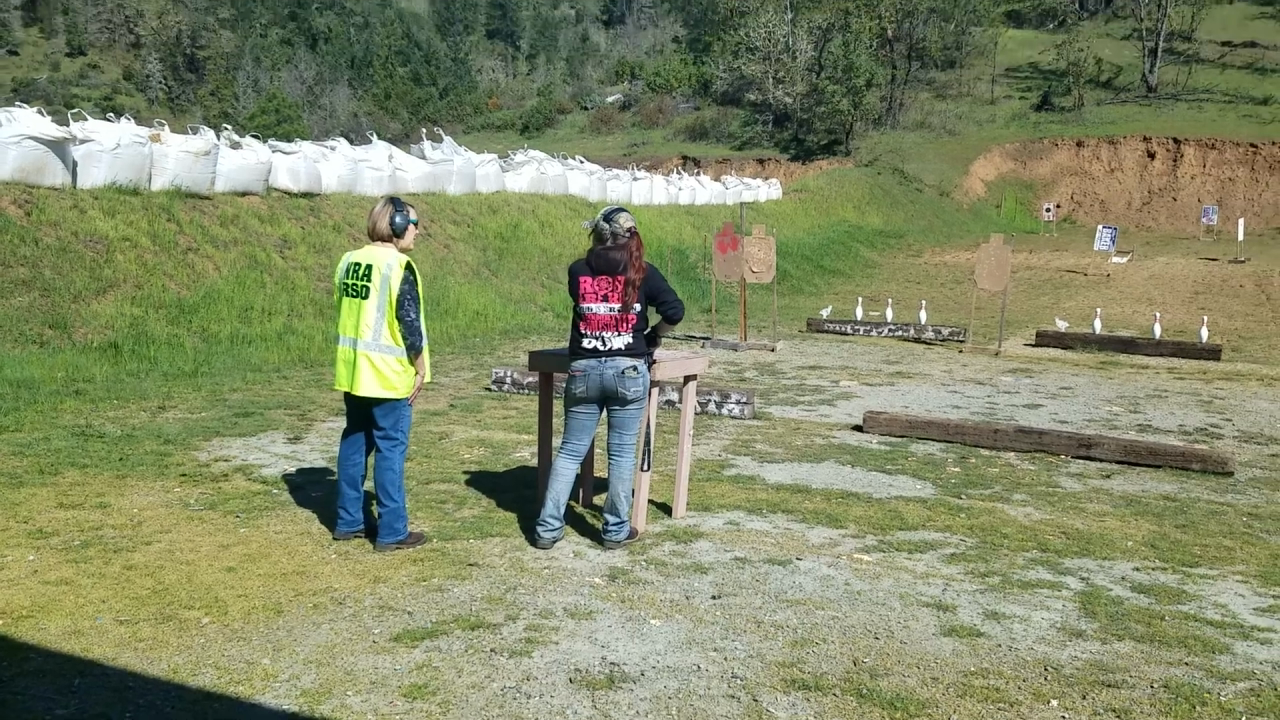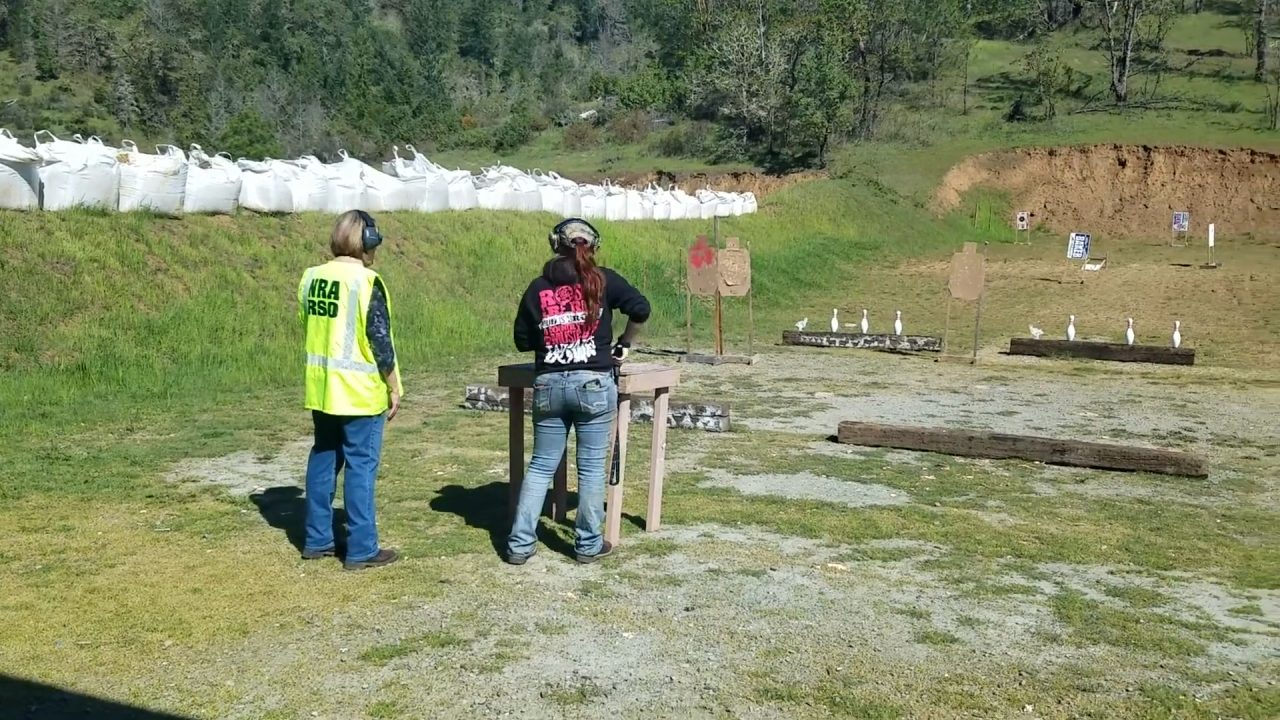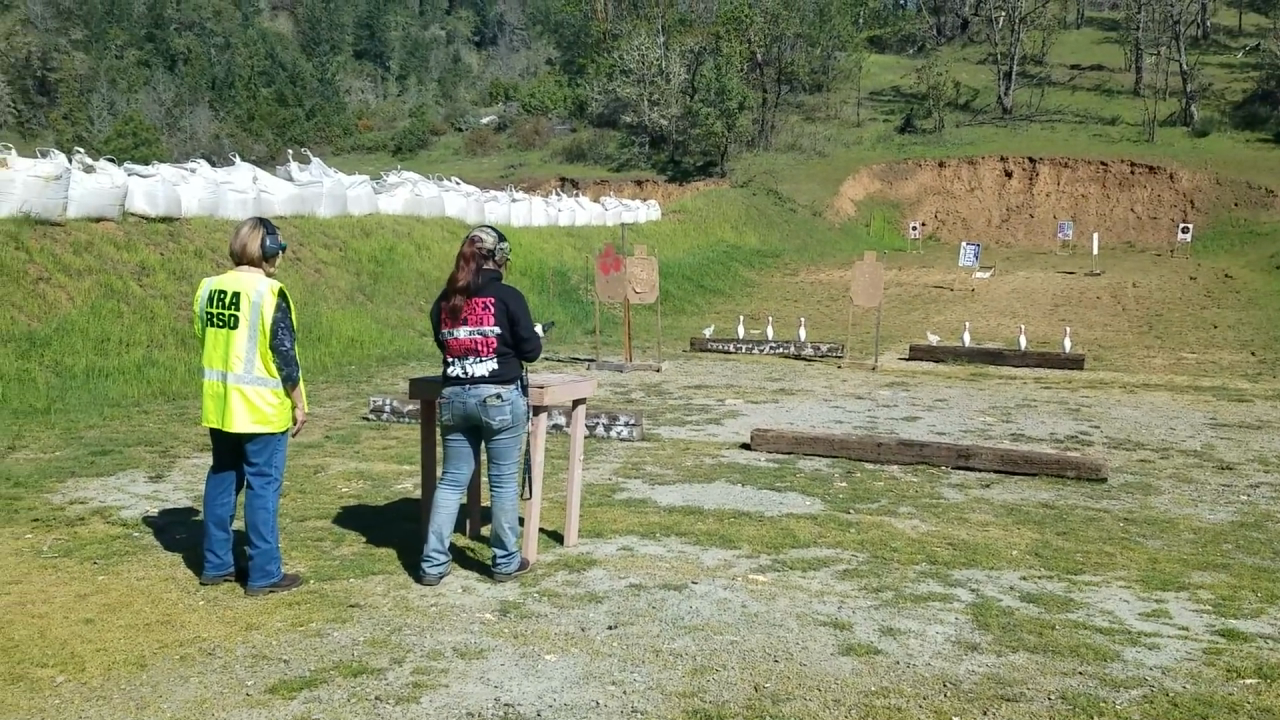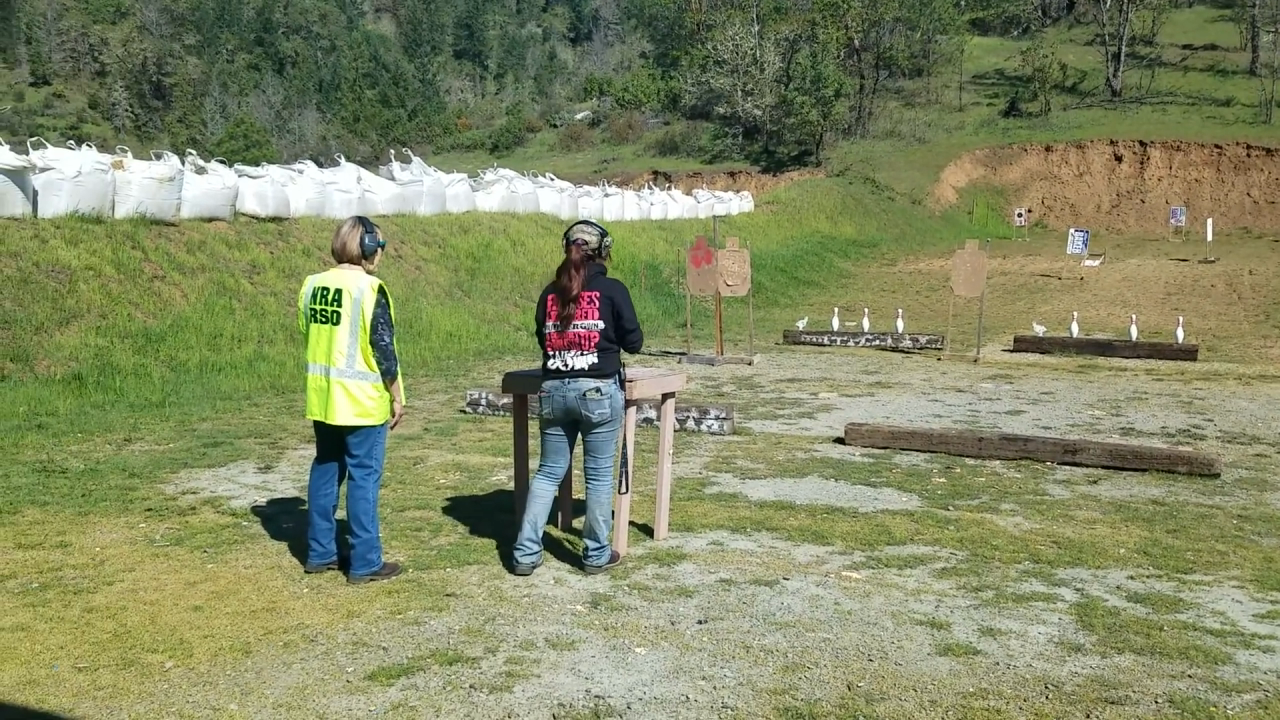
dt=1s
person 1, frame 1
left shoulder: (349, 261)
right shoulder: (399, 266)
left elbow: (345, 311)
right elbow: (410, 324)
right wrist: (420, 369)
left hip: (353, 371)
right hip: (389, 374)
left knee: (355, 442)
right knee: (390, 449)
left ankle: (348, 521)
right ankle: (392, 531)
person 1, frame 2
left shoulder: (311, 278)
right shoulder: (366, 281)
left elbow: (310, 329)
right elbow: (380, 341)
right wrist: (393, 388)
left hip: (322, 388)
right hip: (359, 392)
left knee: (323, 460)
right knee: (360, 466)
left ankle: (317, 539)
right ankle: (361, 549)
person 1, frame 3
left shoulder: (208, 288)
right shoulder: (269, 292)
left elbow: (205, 342)
right elbow: (285, 355)
right wrist: (298, 404)
left hip: (219, 405)
right hip: (261, 408)
left knee: (222, 480)
right knee: (263, 487)
left ankle: (215, 564)
right ankle: (264, 574)
person 1, frame 4
left shoulder: (312, 285)
right shoulder: (370, 288)
left elbow: (309, 337)
right elbow: (384, 349)
right wrist: (396, 397)
left hip: (323, 399)
right hip: (362, 402)
left knee: (325, 471)
right knee: (363, 478)
left ankle: (320, 553)
right ankle: (365, 563)
person 2, frame 1
left shoulder: (578, 271)
right shoulder: (642, 272)
right elbow: (674, 311)
right wrist: (653, 337)
left hip: (584, 371)
right hip: (628, 370)
left knee: (570, 451)
right knee: (622, 453)
left ankle: (547, 528)
right ankle: (616, 530)
person 2, frame 2
left shoulder: (537, 288)
right shoulder: (603, 279)
left elbow: (522, 339)
right elbow: (641, 308)
right wrist: (623, 343)
left hip: (549, 385)
right hip: (594, 384)
left knee: (541, 465)
right knee: (592, 466)
left ankle: (519, 543)
right ankle: (589, 544)
person 2, frame 3
left shoulder: (445, 299)
right shoulder: (507, 296)
right elbow: (530, 351)
right wrist: (535, 335)
left hip: (454, 397)
right hip: (500, 397)
left knee: (451, 480)
right knee: (504, 481)
left ankle: (432, 563)
right ankle: (505, 562)
person 2, frame 4
left shoulder: (550, 292)
right shoulder: (612, 290)
left elbow: (543, 341)
right elbow: (633, 343)
left hip: (554, 390)
right hip: (599, 391)
left knee: (548, 471)
right knee: (599, 475)
left ankle: (526, 552)
right ankle: (596, 554)
